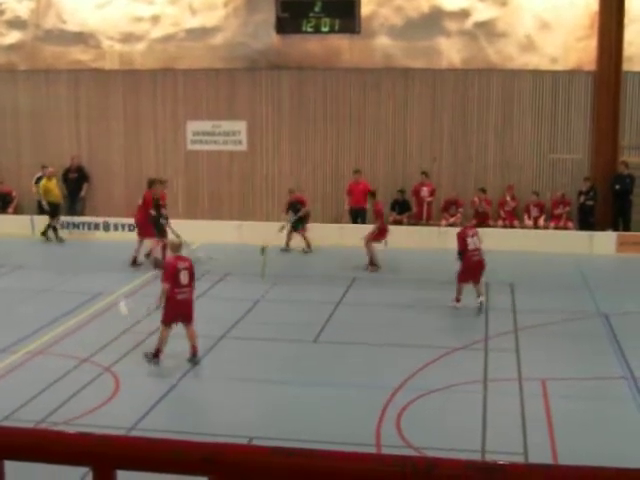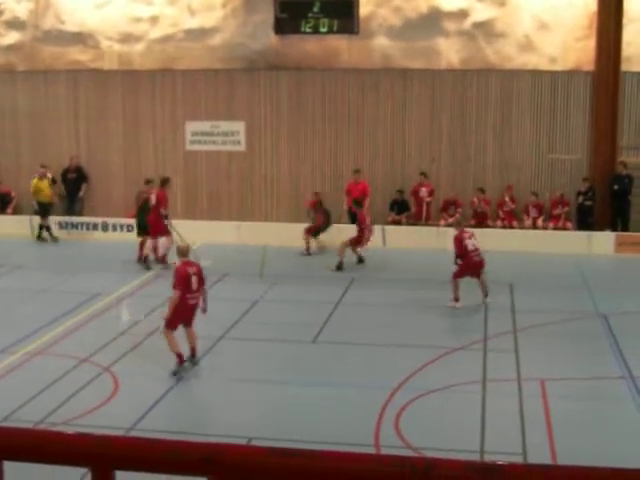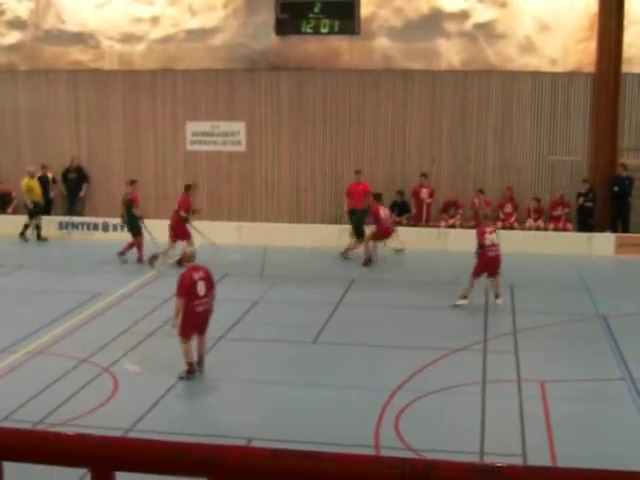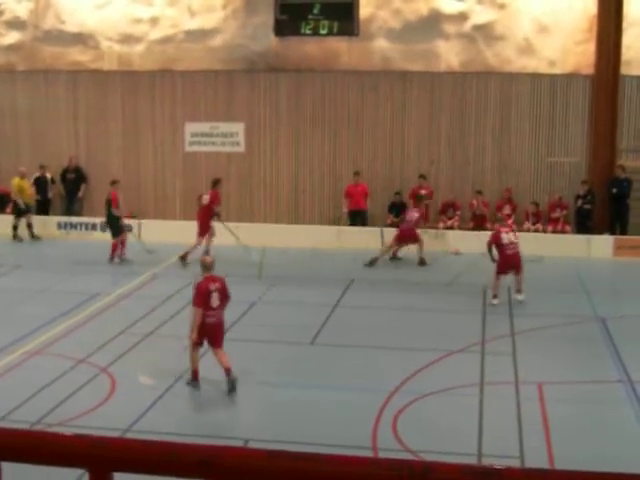
dt=0.3s
person 1, frame 1
left shoulder: (169, 263)
right shoulder: (189, 262)
left elbow: (166, 286)
left wrist: (160, 301)
left hip: (173, 301)
right hip: (188, 299)
left knee: (166, 328)
right knee: (189, 326)
left ankle: (155, 355)
right ankle: (194, 355)
person 1, frame 2
left shoulder: (180, 269)
right shoulder: (197, 266)
left elbow: (177, 293)
right elbow: (203, 288)
left wrist: (169, 310)
right wrist: (204, 303)
left hip: (181, 305)
right hip: (193, 303)
left knee: (168, 332)
right knee: (188, 327)
left ankle: (181, 361)
right ankle: (193, 356)
person 1, frame 3
left shoulder: (185, 276)
right shoulder: (206, 271)
left elbow: (180, 301)
right elbow: (213, 292)
left wrist: (176, 318)
right wrist: (211, 306)
left hip: (191, 312)
right hip: (205, 310)
left knee: (186, 341)
right knee: (201, 336)
left ankle: (191, 370)
right ankle: (200, 363)
person 1, frame 4
left shoulder: (200, 285)
right shoulder: (221, 282)
left elbow: (198, 311)
right elbow: (227, 301)
left wrist: (193, 331)
left hip: (204, 323)
right hip: (217, 322)
left knee: (194, 348)
right knee: (218, 350)
left ankle: (195, 378)
right ankle: (229, 375)
